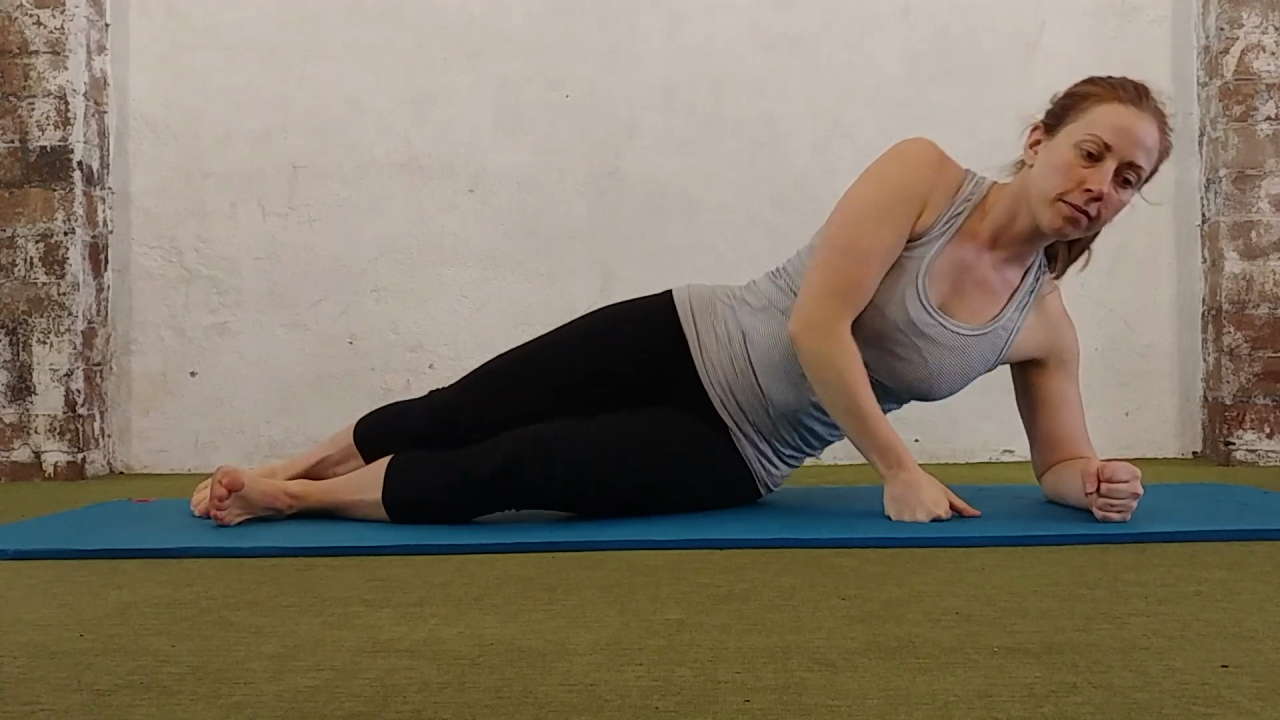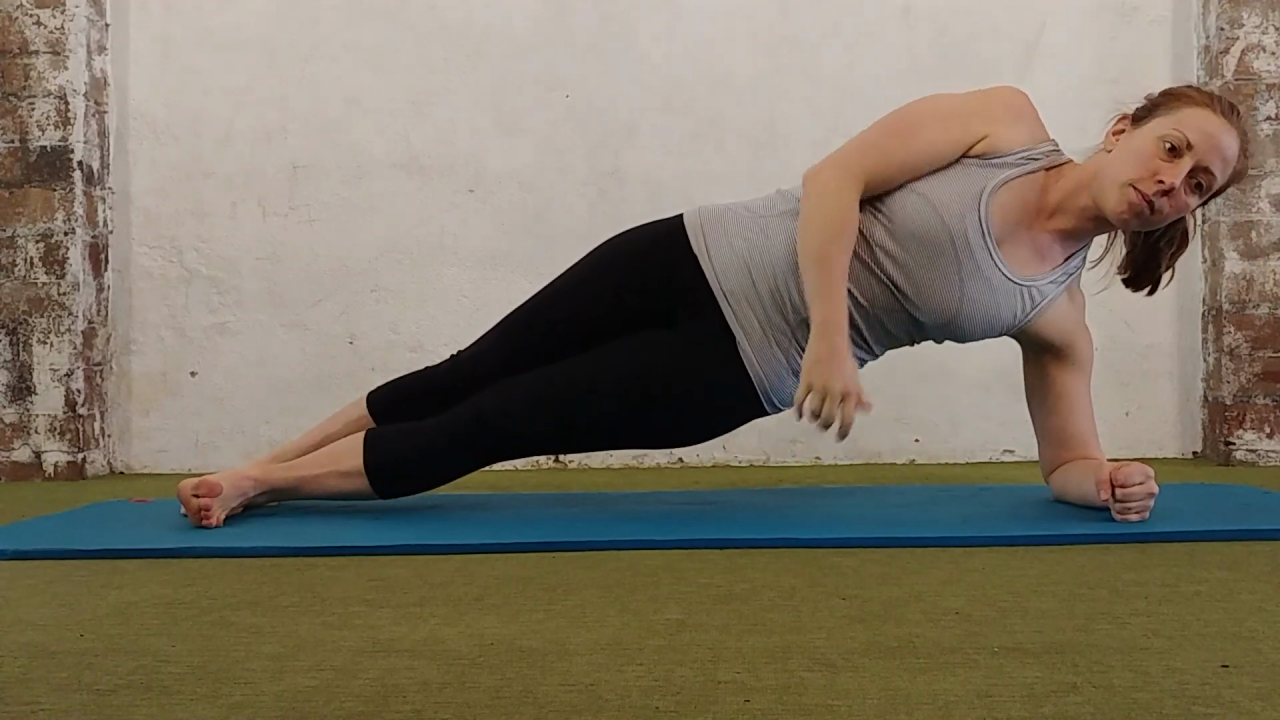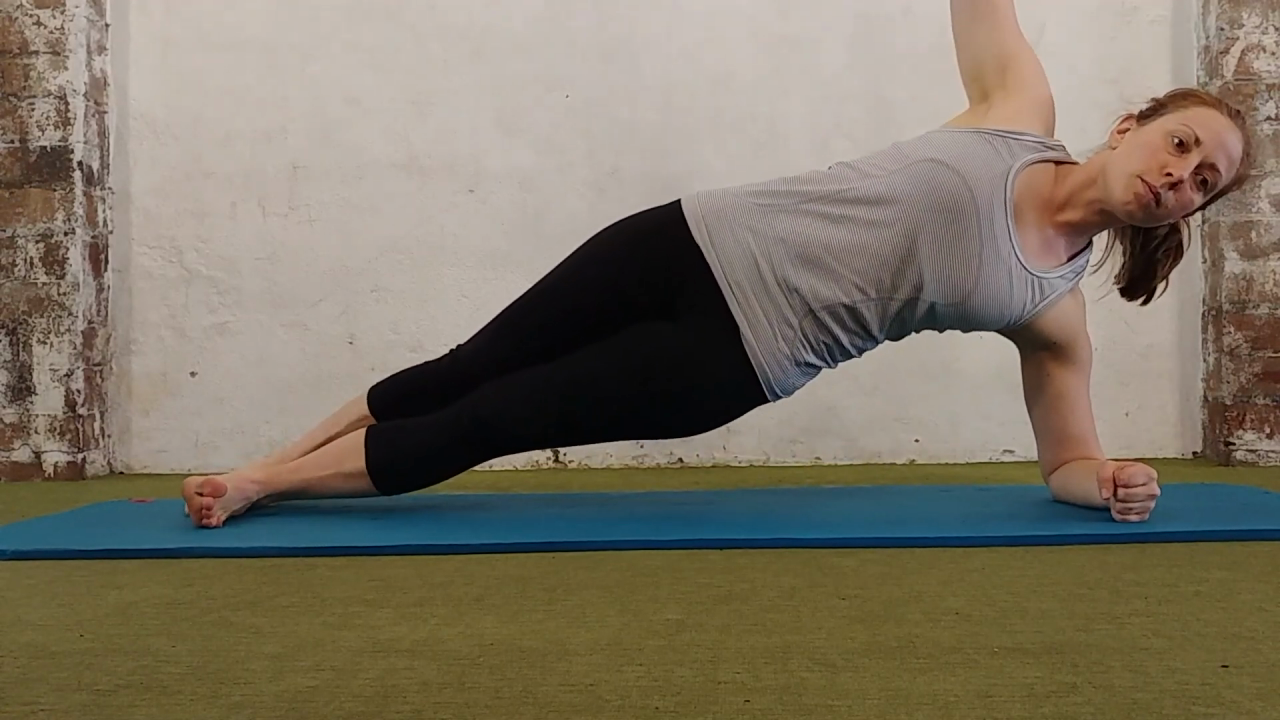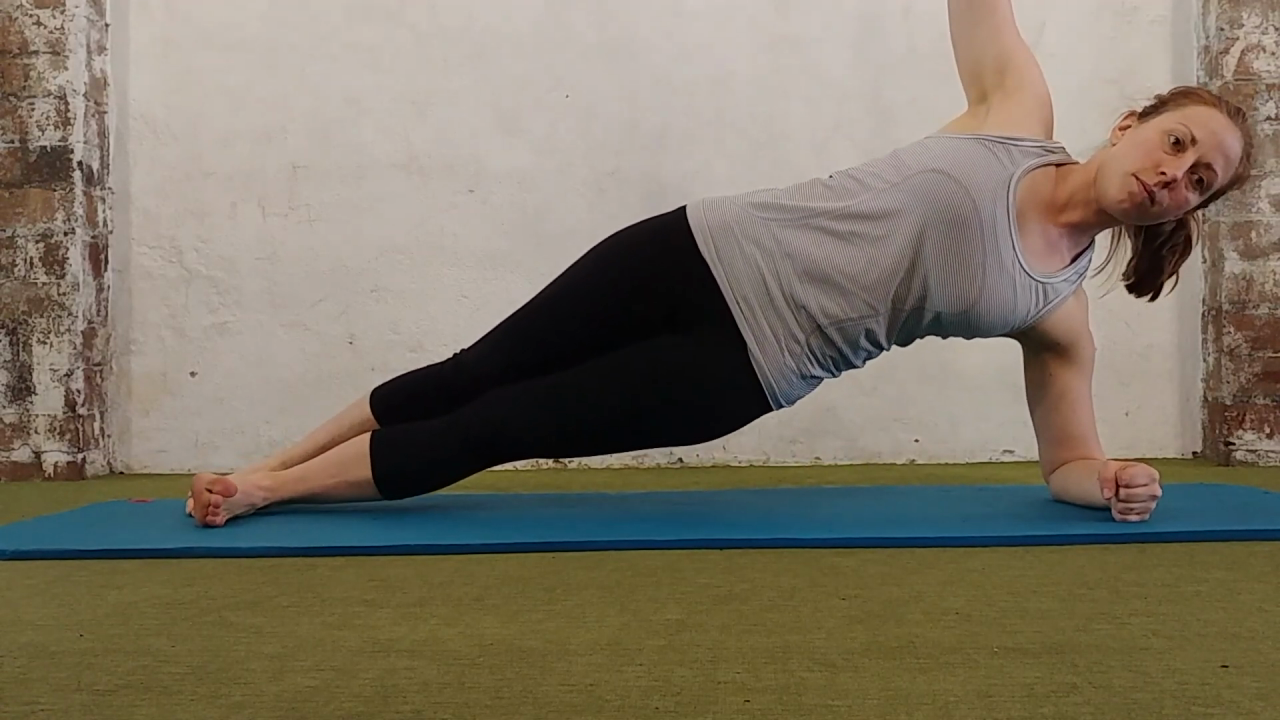
dt=1s
person 1, frame 1
left shoulder: (1044, 327)
right shoulder: (921, 173)
left elbow: (1058, 465)
right elbow: (817, 324)
left wrist: (1095, 481)
right wrist: (899, 470)
left hip: (735, 457)
right hip: (681, 341)
left knee: (502, 472)
right knee: (443, 419)
left ankle: (283, 495)
right ankle: (274, 482)
person 1, frame 2
left shoulder: (1059, 318)
right shoulder: (1008, 122)
left elbow: (1068, 462)
right elbow: (833, 178)
left wrist: (1110, 481)
right wrist: (829, 332)
left hip: (733, 372)
right hip: (695, 259)
left knee: (482, 431)
right knee: (464, 379)
left ankle: (259, 487)
right ankle: (255, 472)
person 1, frame 3
left shoulder: (1055, 311)
right shoulder: (1022, 111)
left elbow: (1068, 460)
left wrist: (1113, 482)
left hip: (731, 359)
right hip: (694, 242)
left knee: (480, 426)
right knee: (461, 373)
left ankle: (257, 487)
right ankle: (257, 470)
person 1, frame 4
left shoulder: (1059, 312)
right shoulder: (1019, 112)
left elbow: (1068, 460)
left wrist: (1114, 481)
left hip: (739, 369)
right hip: (701, 251)
left knee: (485, 432)
right knee: (472, 377)
left ankle: (262, 493)
right ankle: (260, 472)
